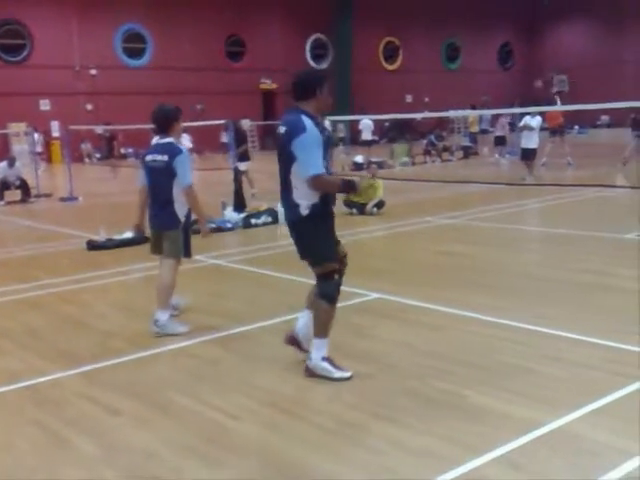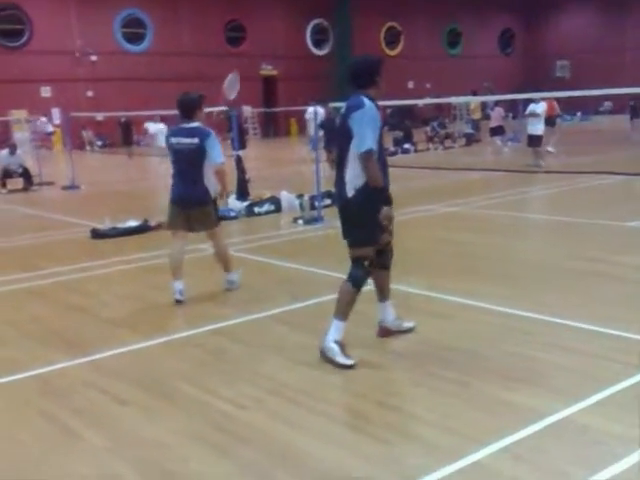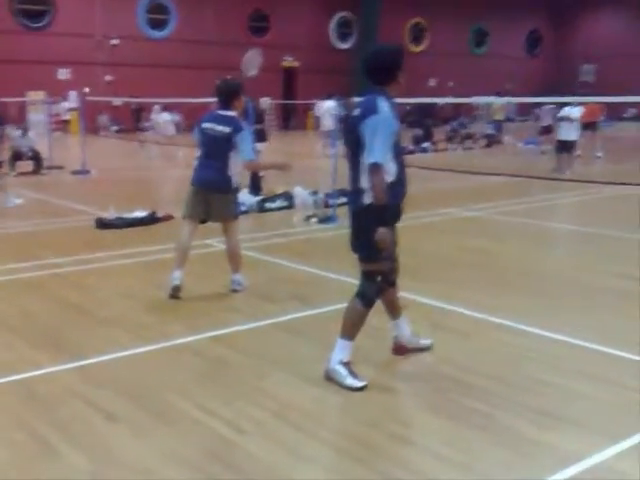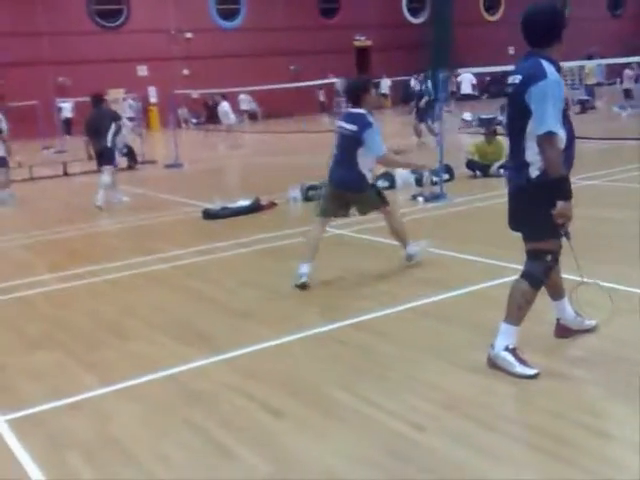
dt=1s
person 1, frame 1
left shoulder: (293, 122)
right shoulder: (306, 128)
right elbow: (319, 181)
left wrist: (336, 180)
right wrist: (348, 185)
left hip: (307, 211)
right hip: (309, 214)
left knee: (338, 262)
right knee: (329, 279)
left ankle: (303, 329)
right ankle: (318, 358)
person 1, frame 2
left shoulder: (355, 107)
right shoulder: (365, 108)
right elbow: (368, 158)
right wrist: (385, 200)
left hip: (360, 195)
right hip: (360, 198)
left knee: (383, 252)
right knee: (362, 267)
left ankle: (388, 320)
right ankle: (332, 341)
person 1, frame 3
left shoulder: (370, 106)
right shoulder: (381, 111)
right elbow: (376, 170)
right wrist: (383, 220)
left hip: (376, 205)
right hip: (375, 208)
left knee: (387, 272)
right knee: (372, 283)
left ankle: (403, 337)
right ankle: (338, 361)
person 1, frame 4
left shoulder: (522, 72)
right shoulder: (546, 75)
right elbow: (548, 141)
right wrist: (564, 192)
left hip: (524, 176)
right hip: (539, 181)
left knee: (548, 251)
right knee: (539, 262)
left ankle: (567, 318)
right ankle: (503, 347)
person 2, frame 1
left shoulder: (149, 154)
right shoulder: (178, 152)
left elbow: (144, 190)
right elbow: (188, 190)
left wrist: (140, 218)
right wrist: (202, 219)
left hip: (156, 216)
right hip: (174, 217)
left knee: (166, 261)
right knee: (170, 264)
left ankle: (170, 302)
right ankle: (161, 318)
person 2, frame 2
left shoulder: (171, 135)
right shoulder: (206, 134)
right elbow: (218, 168)
right wrist: (224, 188)
left hip: (179, 195)
right hip: (202, 195)
left knee: (178, 239)
right knee: (216, 236)
left ankle: (178, 286)
right ankle: (230, 277)
person 2, frame 3
left shoulder: (205, 119)
right shoulder: (238, 127)
right elbow: (250, 164)
right wrist: (275, 165)
left hip: (200, 180)
right hip: (222, 184)
left knee: (188, 227)
right knee: (230, 230)
left ankle: (177, 278)
right ankle: (236, 278)
person 2, frame 4
left shoulder: (345, 117)
right shoulder: (367, 123)
right elbow: (382, 159)
left wrist: (395, 151)
right wrist: (411, 164)
left hip: (336, 180)
right hip: (360, 182)
left knee: (320, 224)
right knee: (388, 211)
left ankle: (305, 271)
right ankle: (409, 249)
